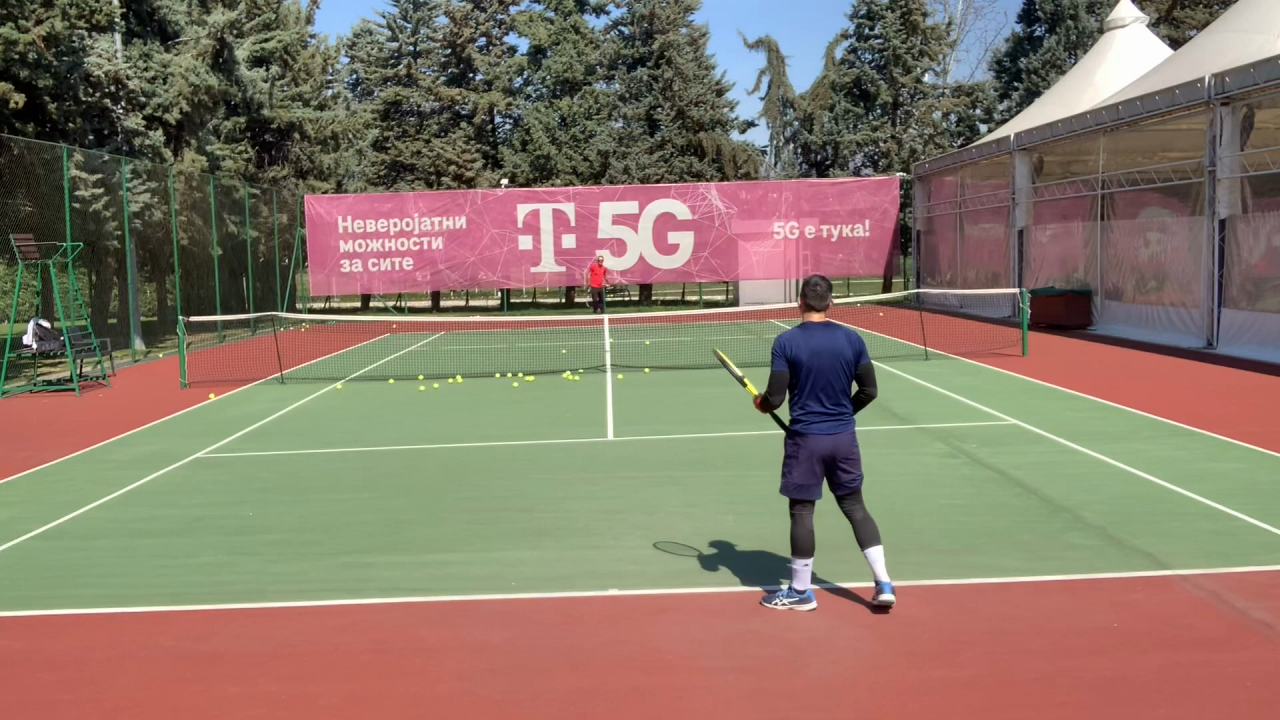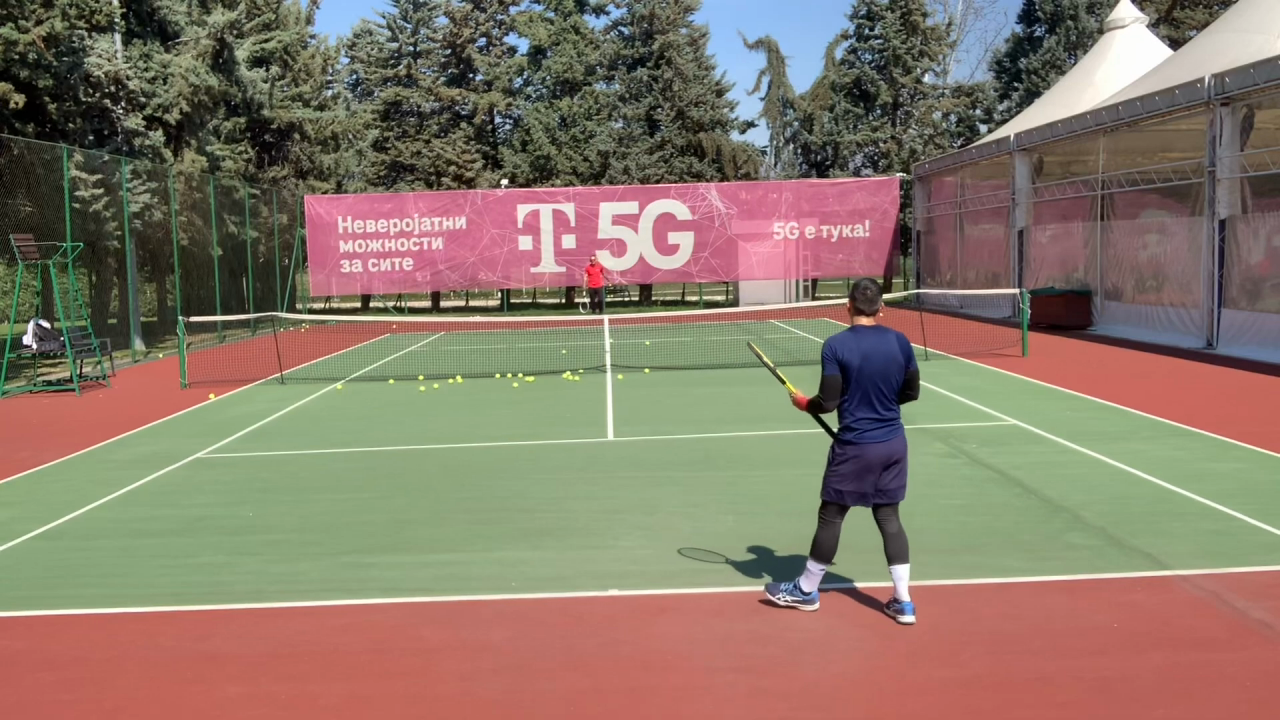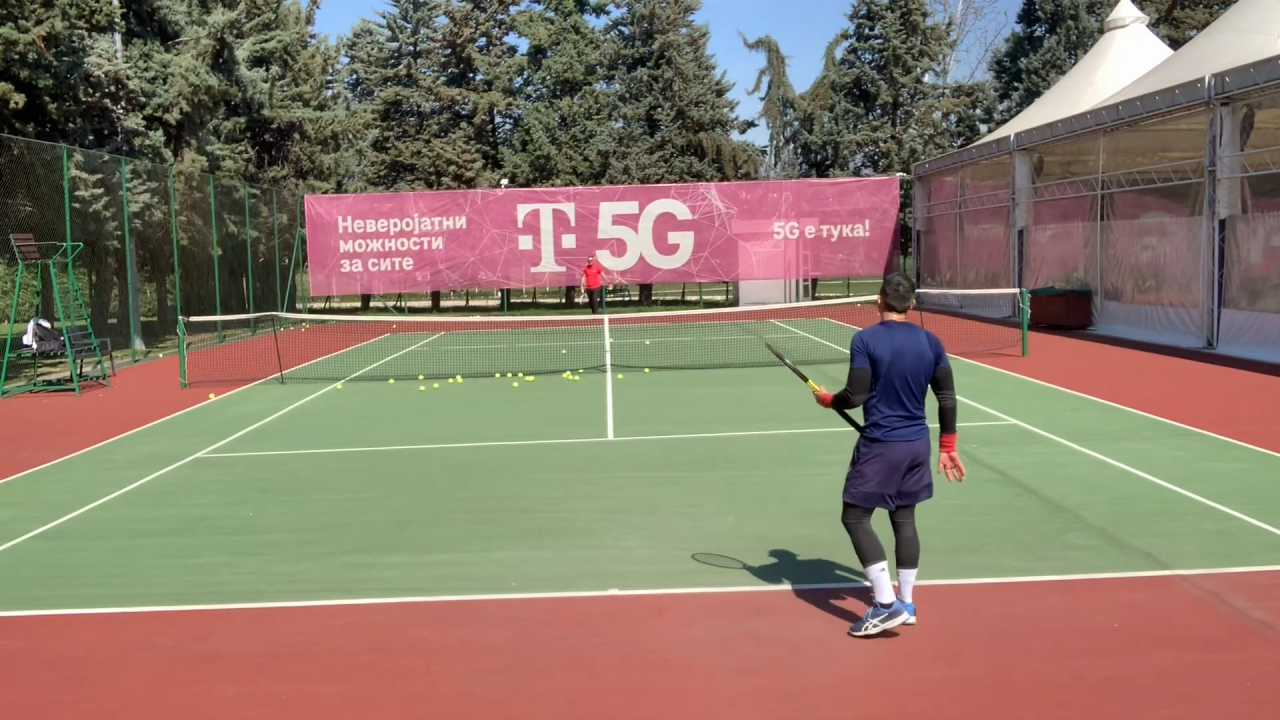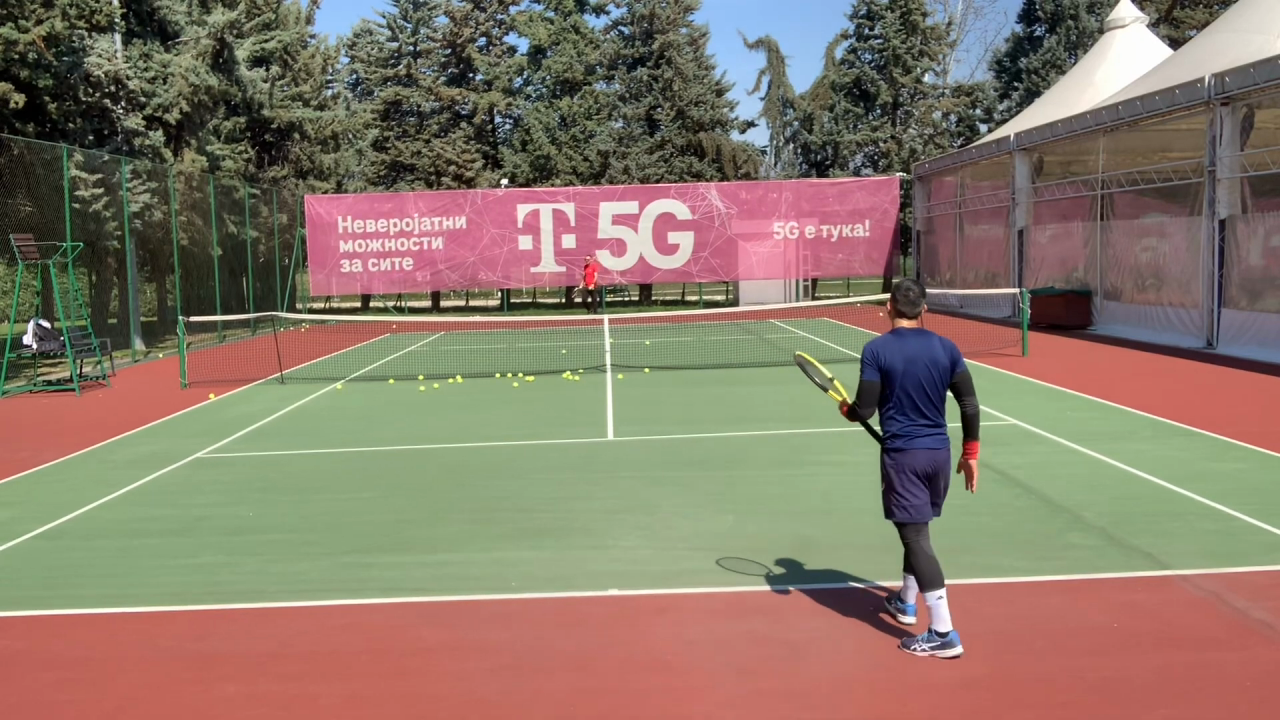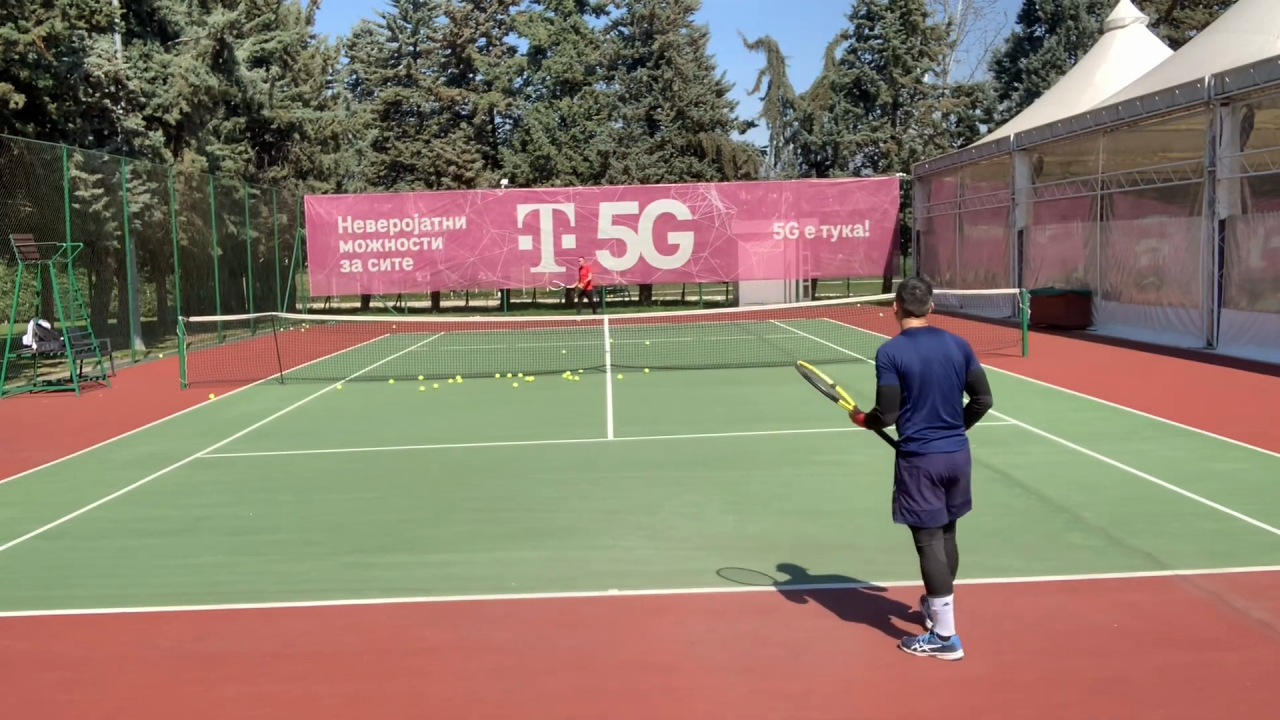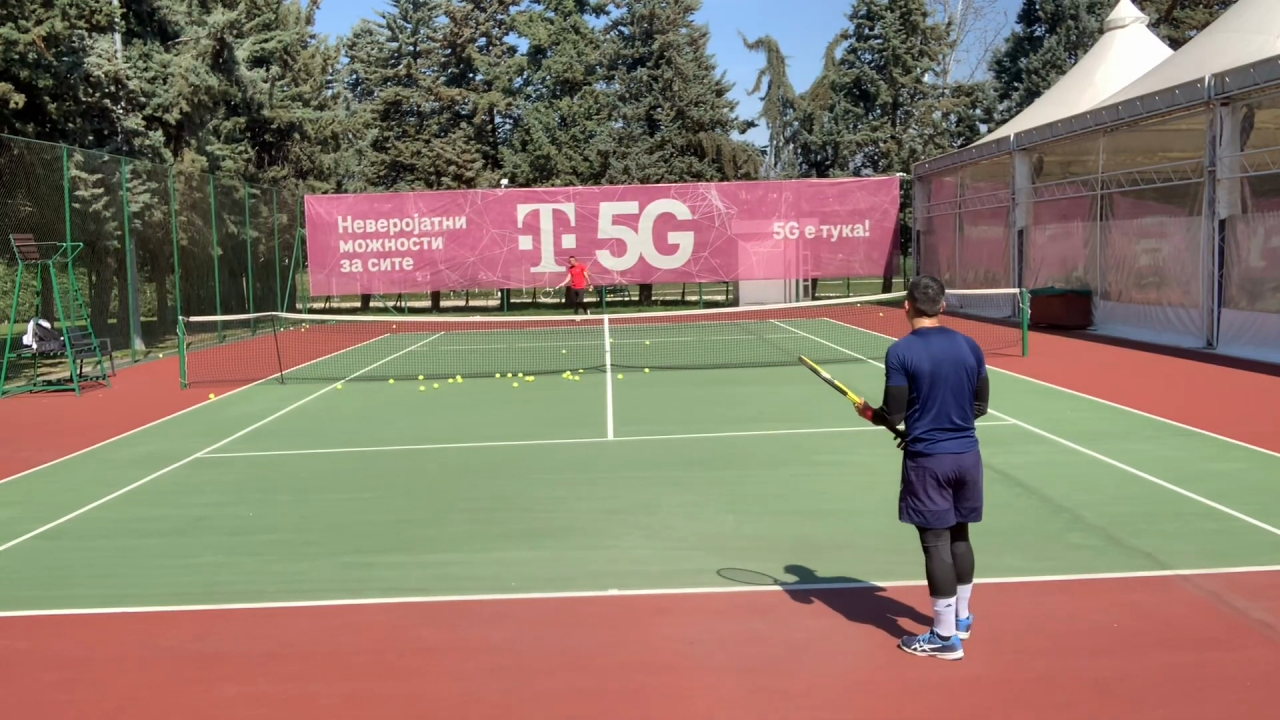
dt=0.3s
person 1, frame 1
left shoulder: (786, 342)
right shoulder: (852, 339)
left elbow: (774, 399)
right elbow: (869, 391)
left wrist: (760, 403)
left hip: (806, 439)
right hip: (844, 436)
left knee: (801, 512)
right knee: (855, 507)
left ankle: (801, 591)
right ankle: (883, 582)
person 1, frame 2
left shoulder: (836, 345)
right shoulder: (901, 343)
left elbow: (828, 402)
right elbow: (912, 393)
left wrist: (802, 402)
left hip: (855, 446)
right hip: (893, 442)
left knee: (831, 516)
right knee: (889, 518)
left ankle: (806, 590)
right ankle: (904, 602)
person 1, frame 3
left shoulder: (865, 340)
right shoulder: (931, 343)
left elbow: (854, 396)
right elbow: (947, 398)
left wrist: (827, 400)
right wrist: (948, 446)
left hip: (880, 446)
right hip: (917, 443)
left knee: (855, 517)
right knee: (904, 519)
left ankle: (885, 604)
right ankle: (902, 601)
person 1, frame 4
left shoulder: (876, 350)
right shoulder: (946, 348)
left elbow: (864, 410)
right elbow: (970, 405)
left wrist: (846, 410)
right wrist: (970, 452)
left hip: (903, 454)
right hip: (939, 451)
left knee: (914, 536)
right knee: (917, 527)
left ankle: (943, 633)
right ankle: (906, 602)
person 1, frame 5
left shoulder: (890, 352)
right shoulder: (959, 345)
left elbow: (886, 416)
right elbow: (983, 400)
left wrist: (860, 418)
left hip: (920, 458)
right hip: (958, 454)
left knee: (929, 542)
right knee: (946, 533)
left ankle: (945, 637)
right ankle: (936, 610)
person 1, frame 6
left shoulder: (901, 352)
right shoulder: (970, 346)
left elbow: (893, 415)
right elbow: (980, 405)
left wrist: (867, 412)
left hip: (927, 459)
right hip: (967, 455)
left knee: (936, 542)
right knee: (959, 536)
left ankle: (945, 636)
right ankle: (962, 617)
